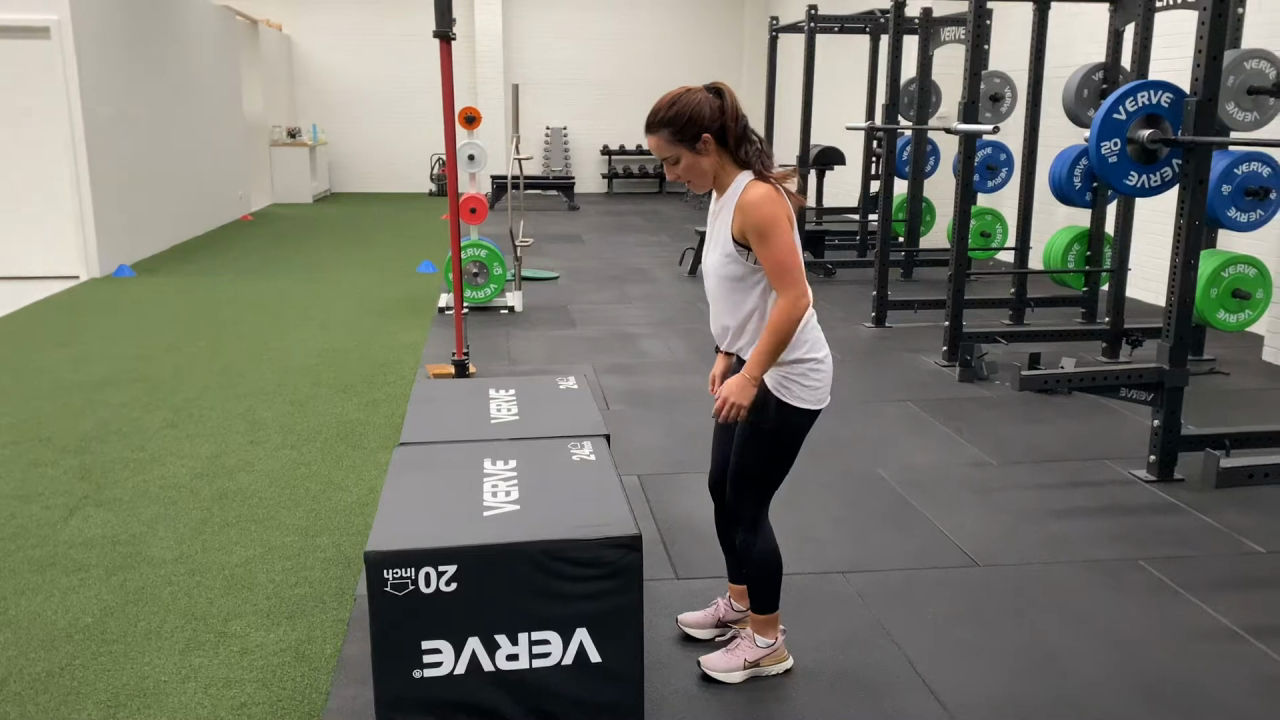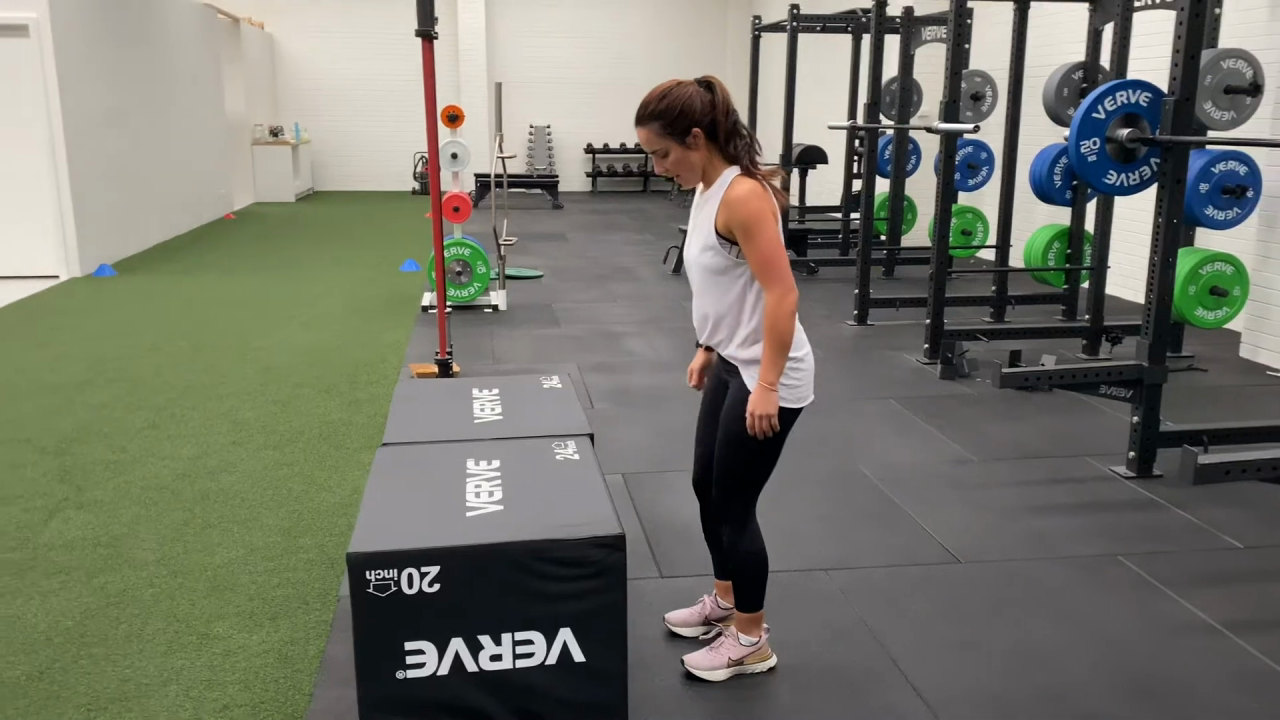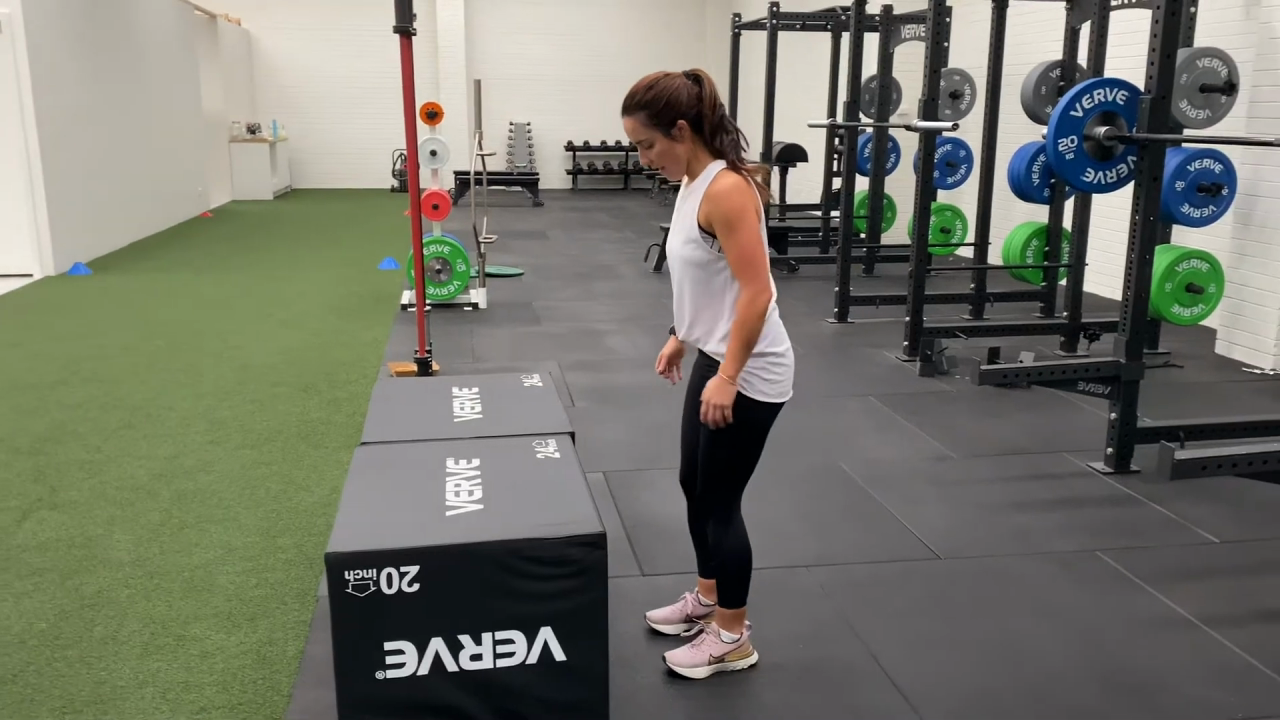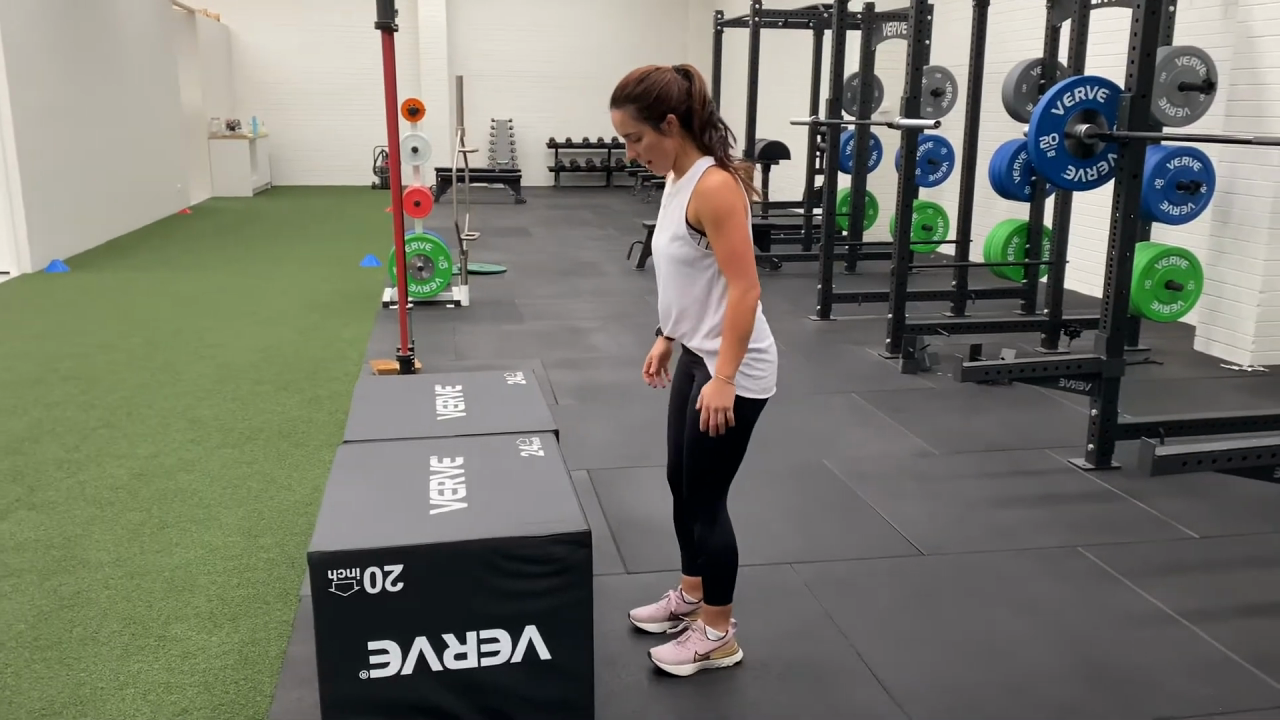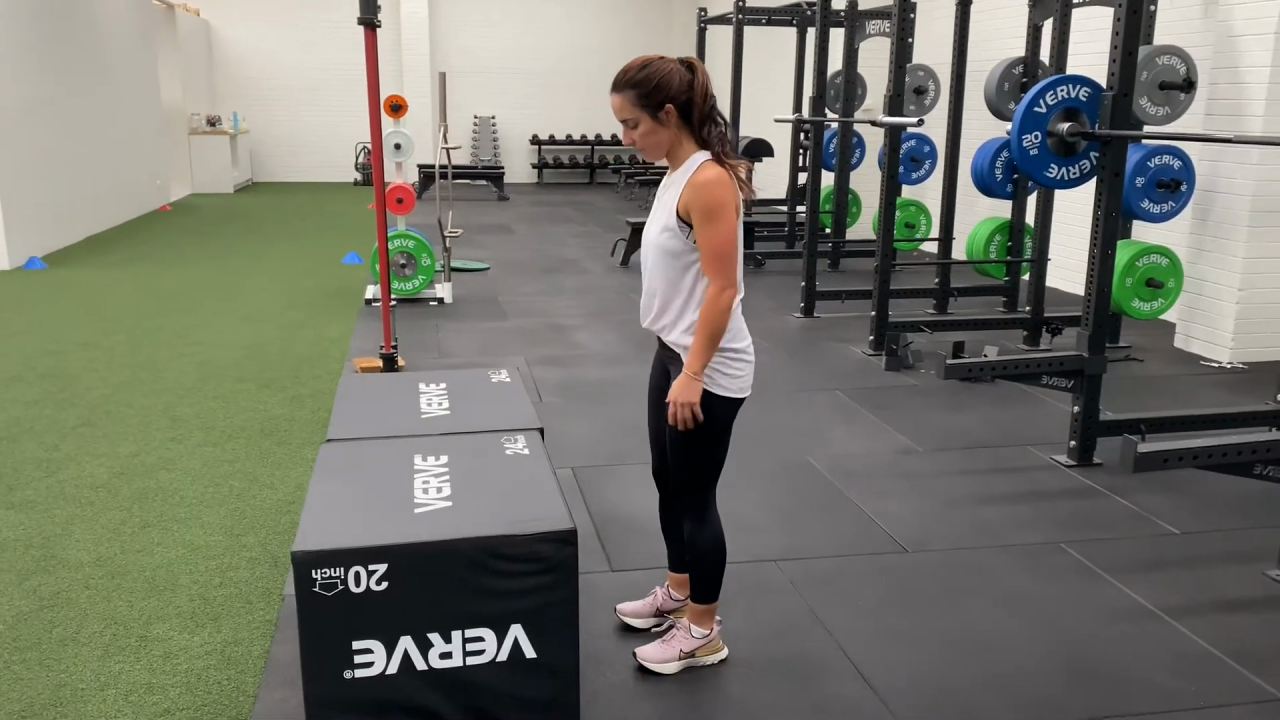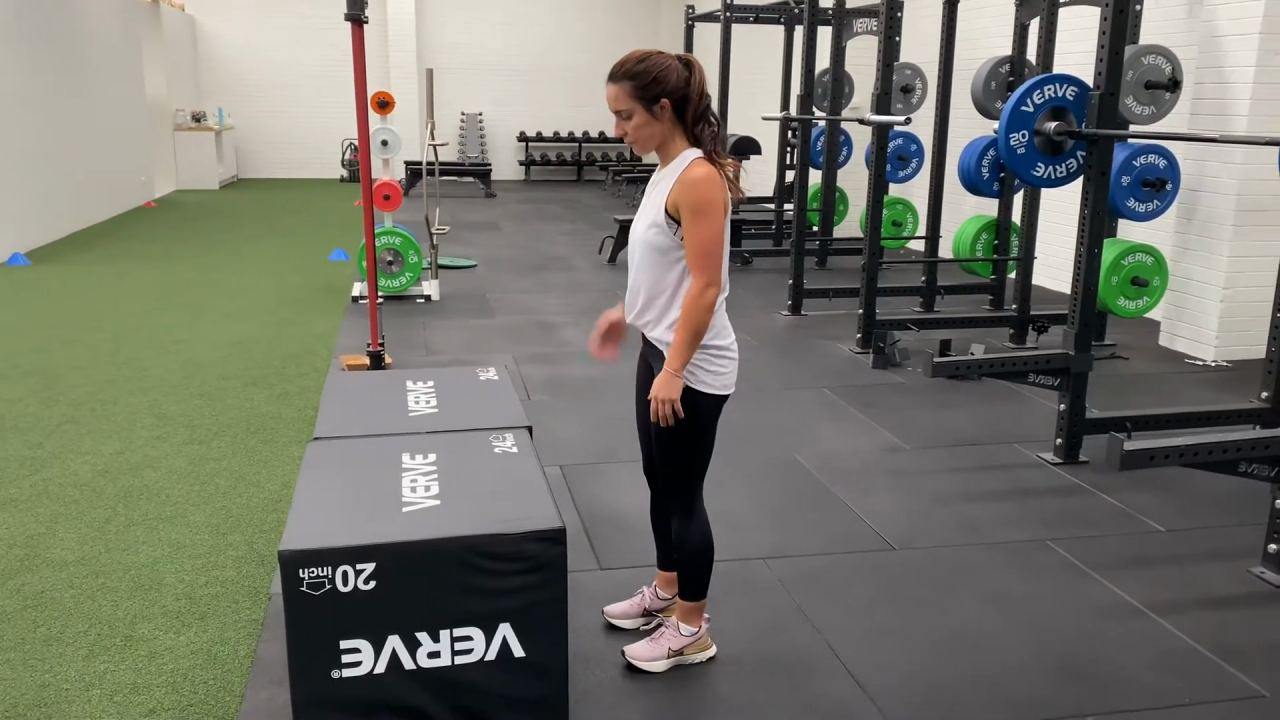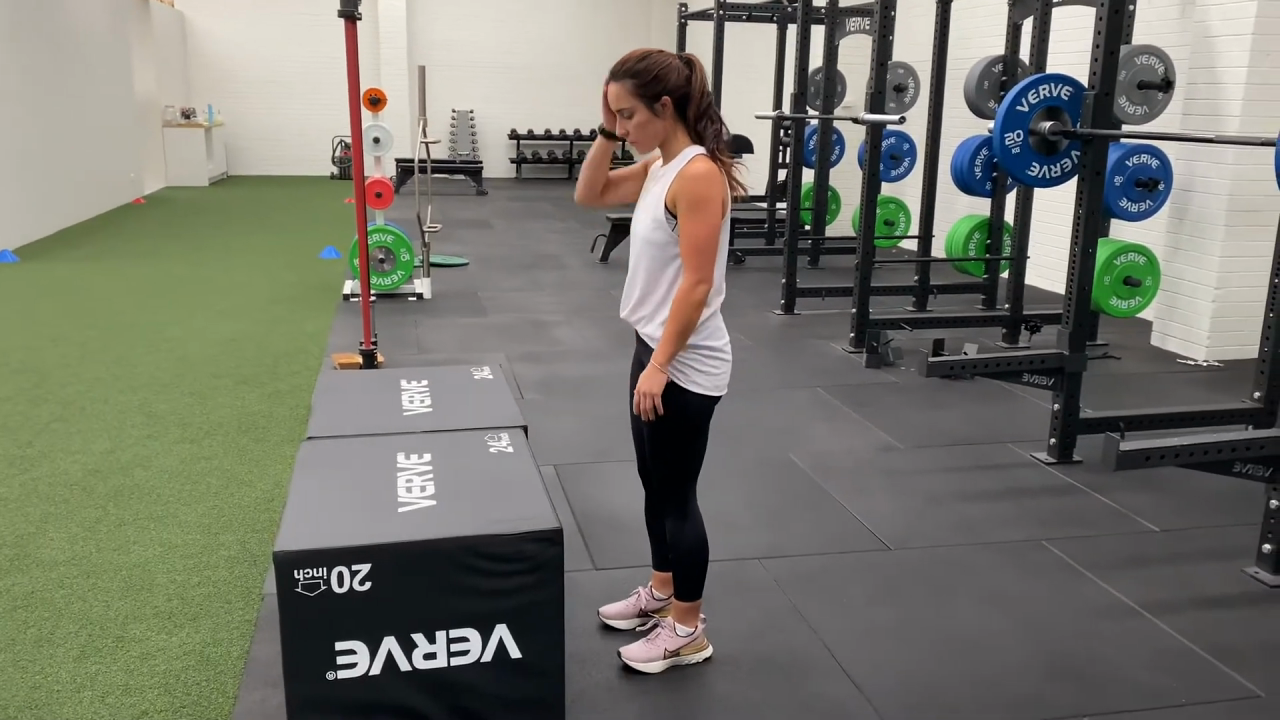
dt=0.4s
person 1, frame 1
left shoulder: (757, 200)
right shoulder: (723, 196)
left elbow: (793, 298)
left wrist: (750, 377)
right wrist: (727, 355)
left hip: (786, 378)
right hip: (753, 366)
left knee: (747, 504)
right knee: (723, 490)
left ankle: (767, 642)
right ankle: (739, 604)
person 1, frame 2
left shoulder: (743, 195)
right shoulder: (708, 191)
left elbow: (781, 294)
left wrist: (767, 387)
right wrist: (706, 348)
left hip: (766, 378)
right hip: (732, 366)
left knee: (734, 503)
right knee: (708, 487)
left ankle: (751, 641)
right ankle: (725, 601)
person 1, frame 3
left shoulder: (726, 189)
right shoulder: (693, 184)
left elbow: (756, 291)
left wrist: (728, 379)
right wrist: (681, 336)
left hip: (749, 373)
right hip: (714, 359)
left knee: (719, 499)
right knee: (695, 486)
left ankle: (732, 638)
right ankle: (708, 597)
person 1, frame 4
left shoulder: (714, 186)
right shoulder: (679, 181)
left elbow: (744, 289)
left wrist: (723, 380)
right wrist: (667, 339)
left hip: (731, 370)
right hip: (697, 358)
left knee: (705, 497)
right knee: (682, 485)
left ankle: (717, 635)
right ankle: (692, 595)
person 1, frame 5
left shoulder: (709, 181)
right shoulder: (678, 174)
left elbow: (721, 288)
left wrist: (692, 377)
left hip: (708, 369)
right hip: (675, 353)
left knee: (695, 496)
right knee: (668, 484)
left ankle: (703, 632)
right ankle: (677, 592)
person 1, frame 6
left shoulder: (699, 178)
right shoulder: (667, 171)
left elbow: (705, 285)
left wrist: (672, 372)
right wrist: (626, 313)
left hip: (691, 366)
right hip: (660, 350)
left knee: (682, 494)
right knee: (660, 483)
left ankle: (691, 629)
right ankle: (666, 591)
person 1, frame 7
left shoulder: (699, 174)
right shoulder: (660, 166)
left elbow: (697, 284)
right elbow: (587, 194)
left wrist: (659, 367)
right wrist: (608, 131)
left hip: (684, 364)
right hip: (654, 347)
left knee: (676, 493)
right knee: (655, 484)
left ankle: (687, 630)
right ankle: (661, 591)
